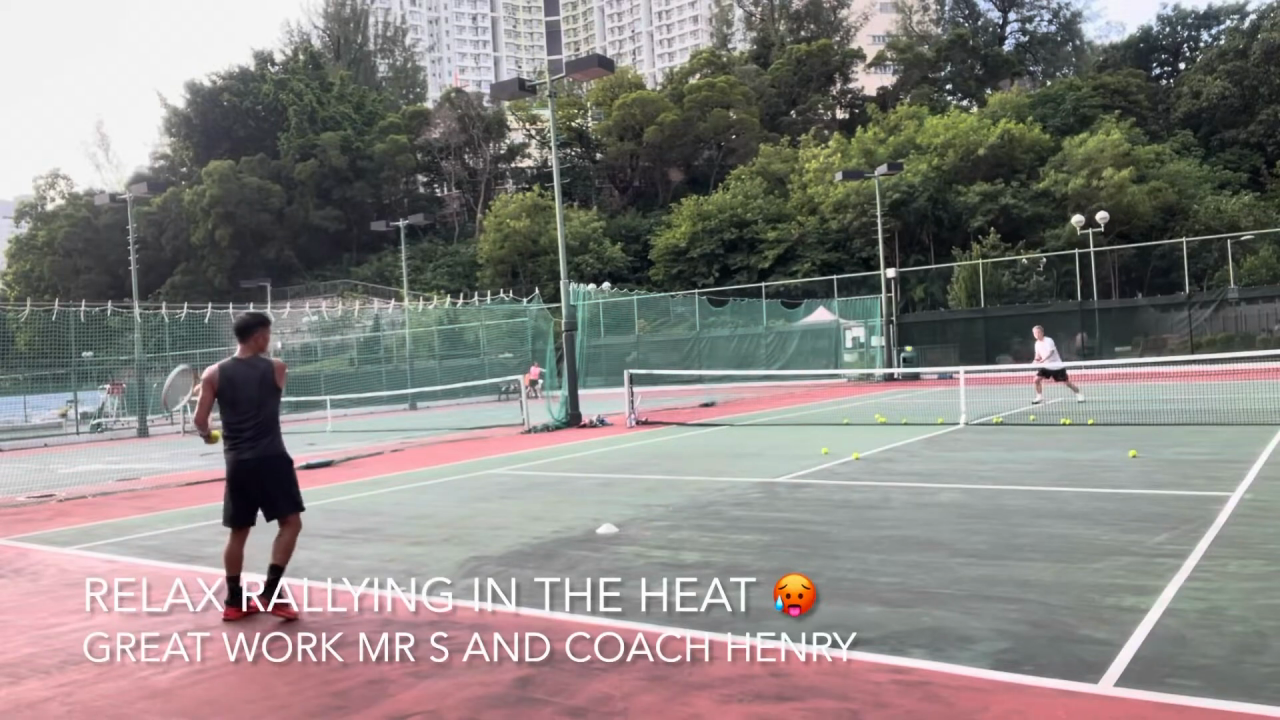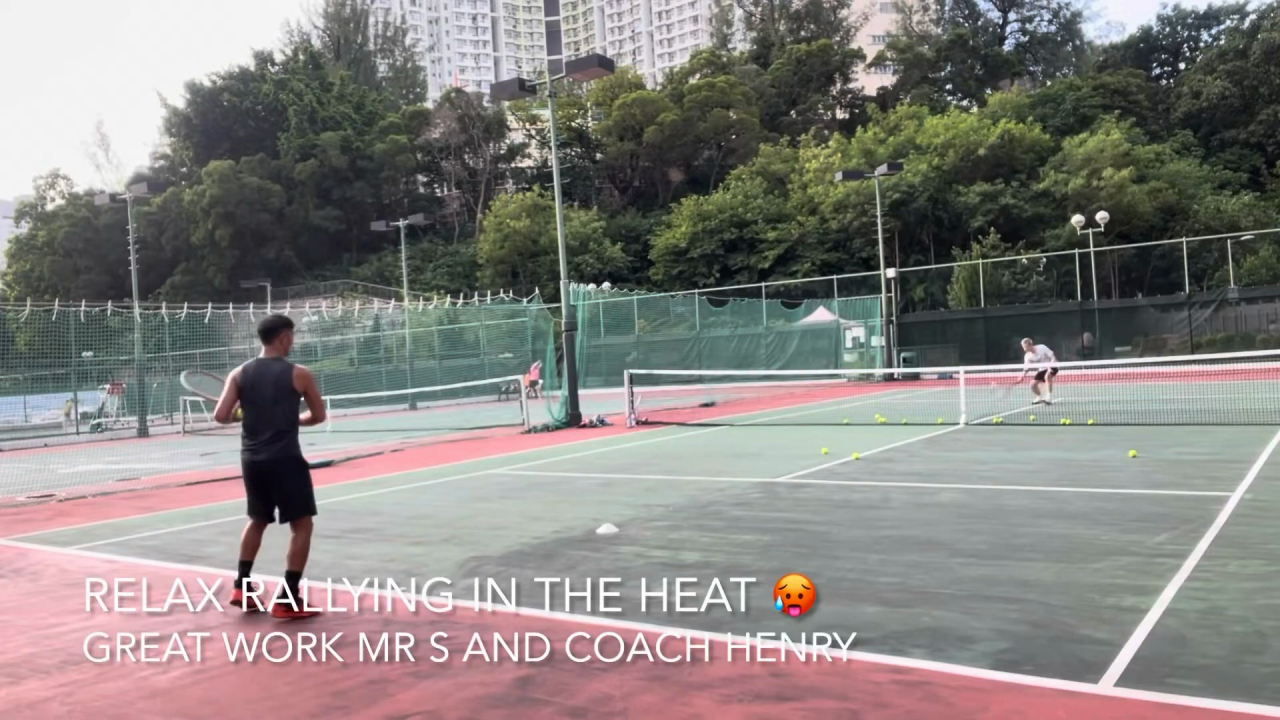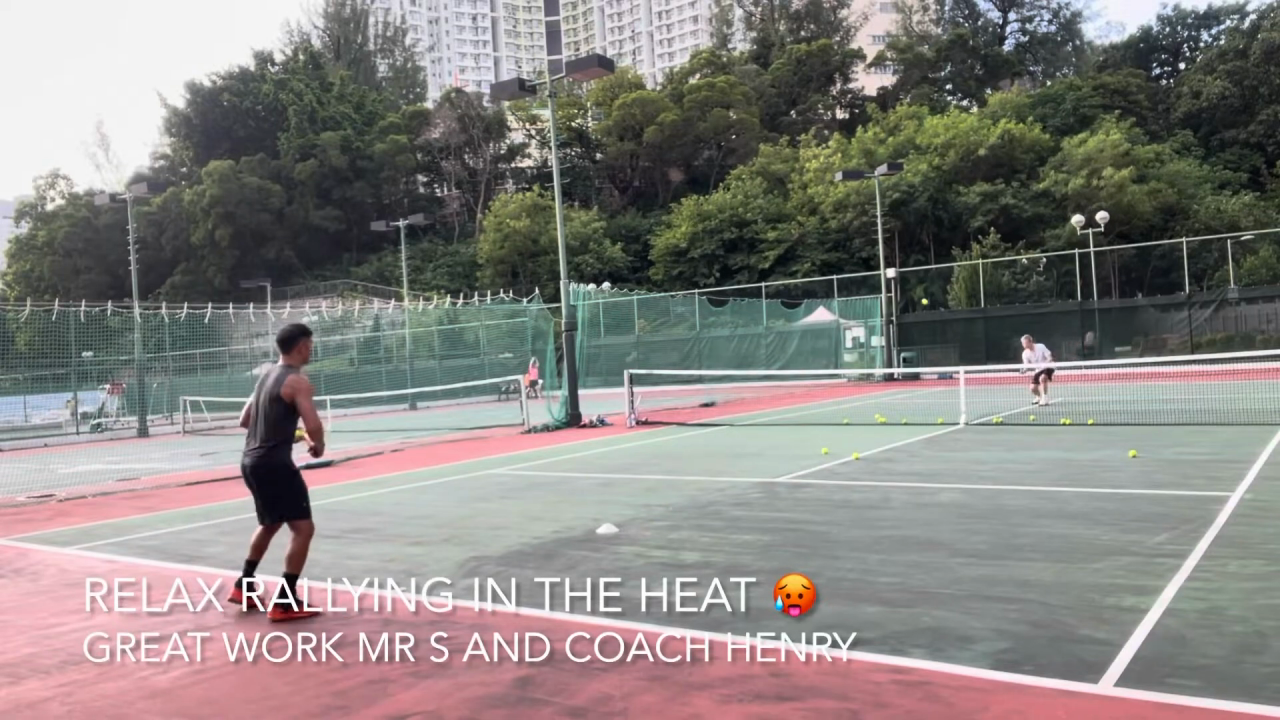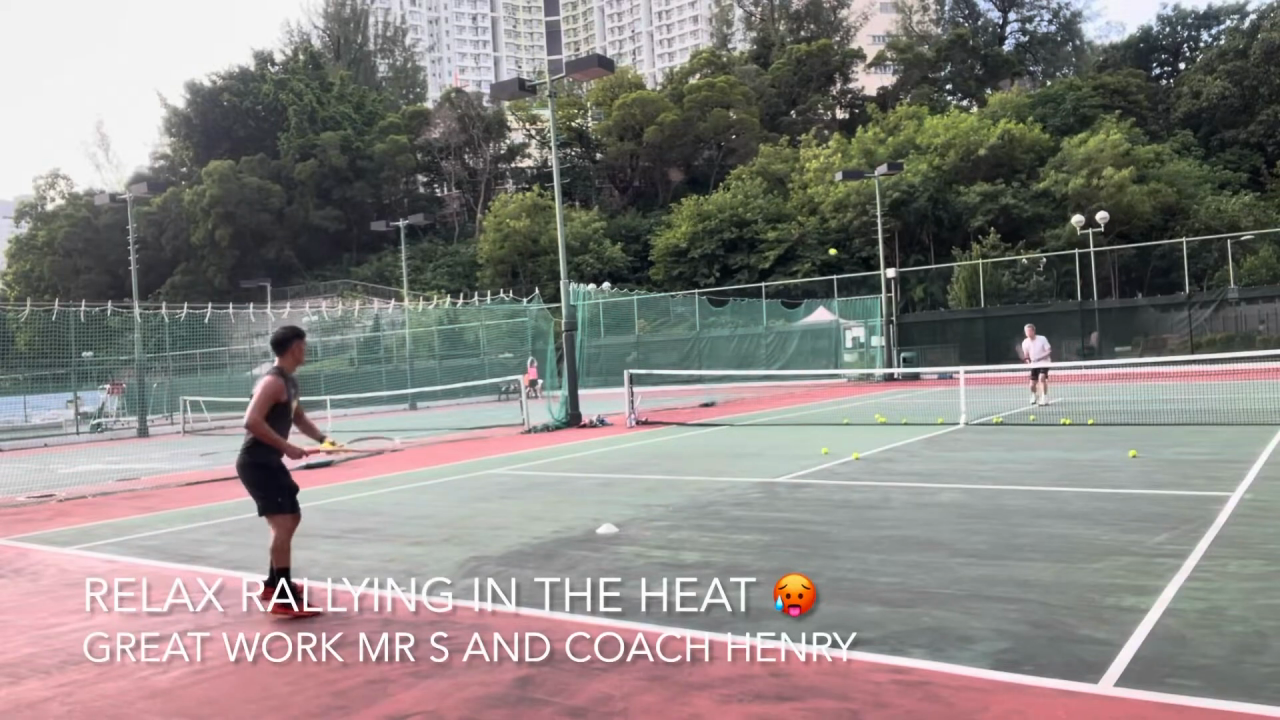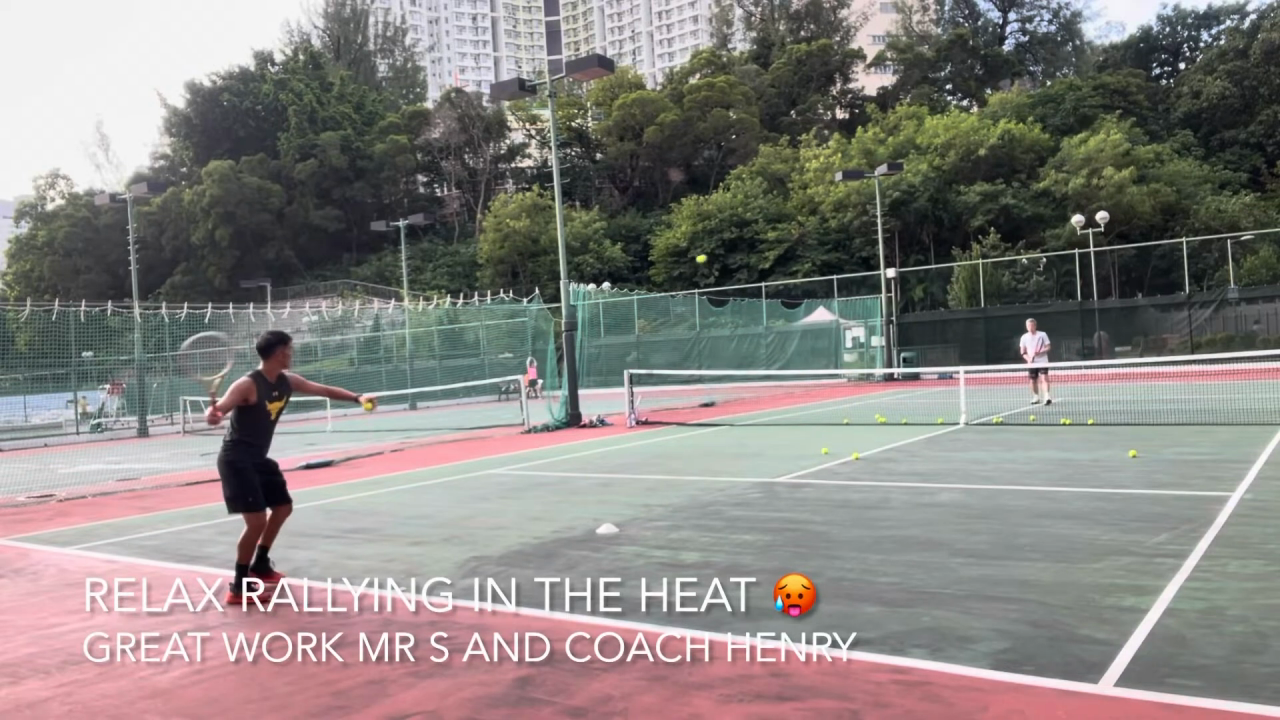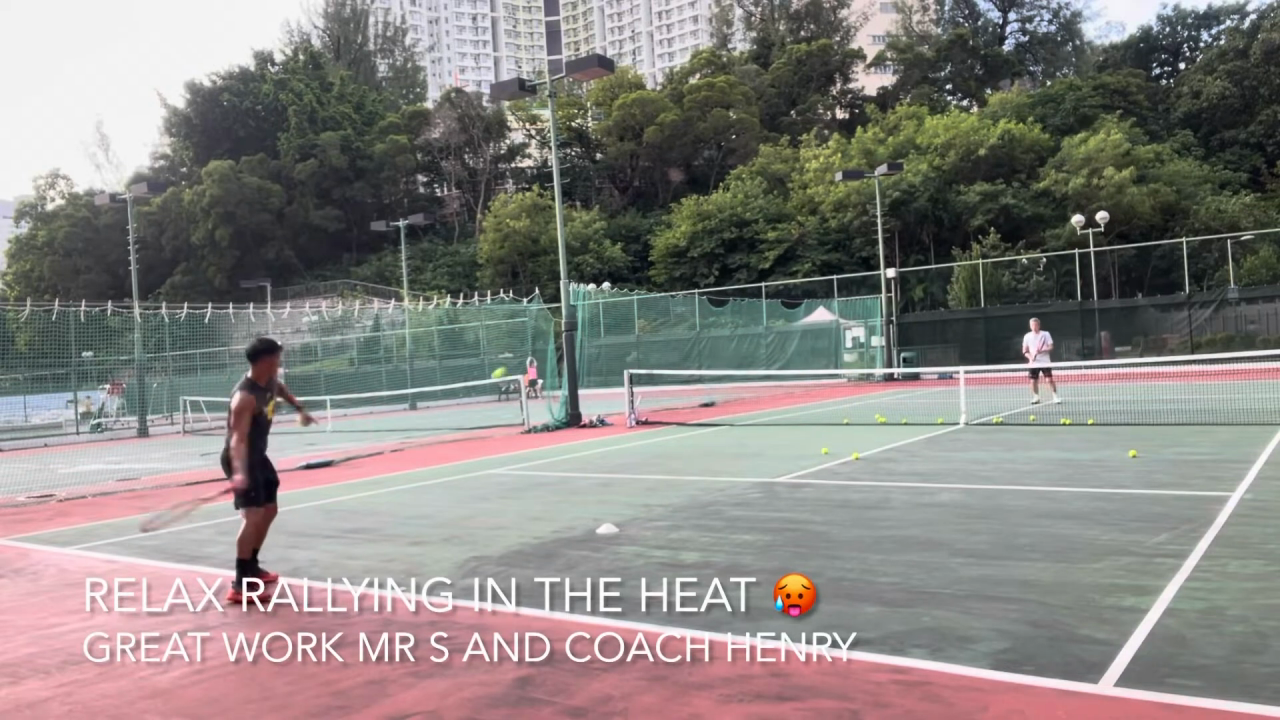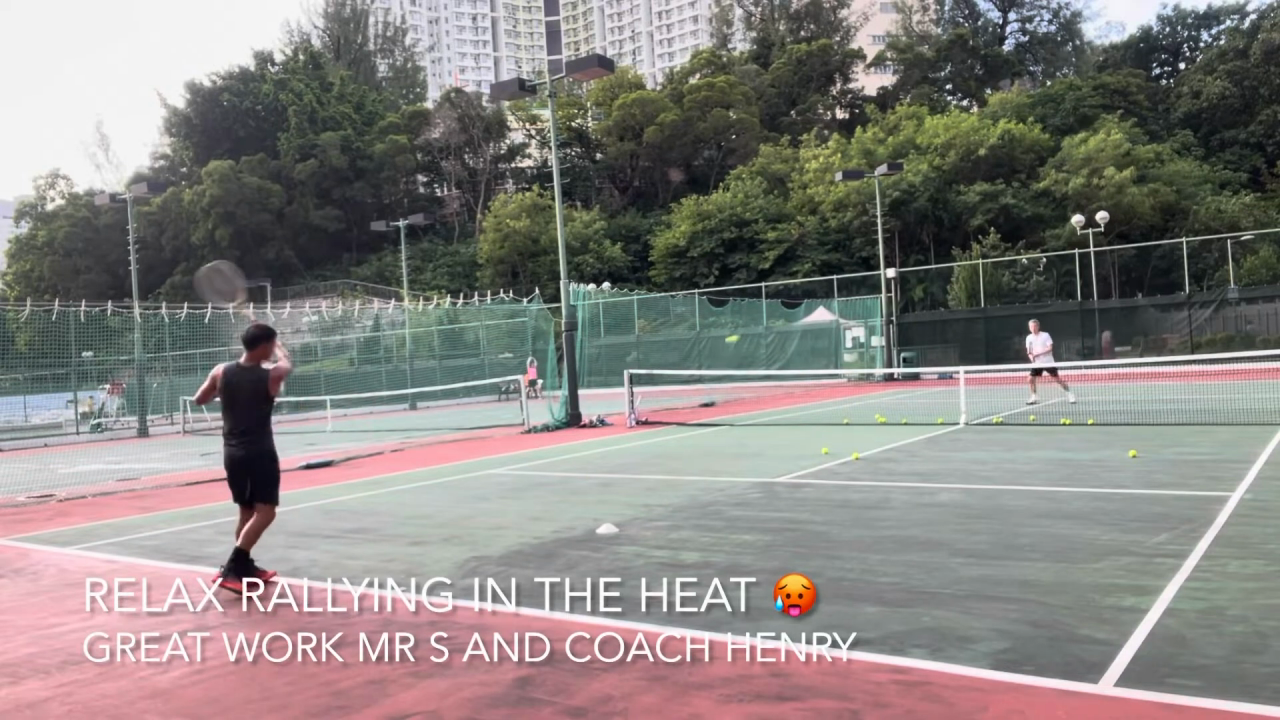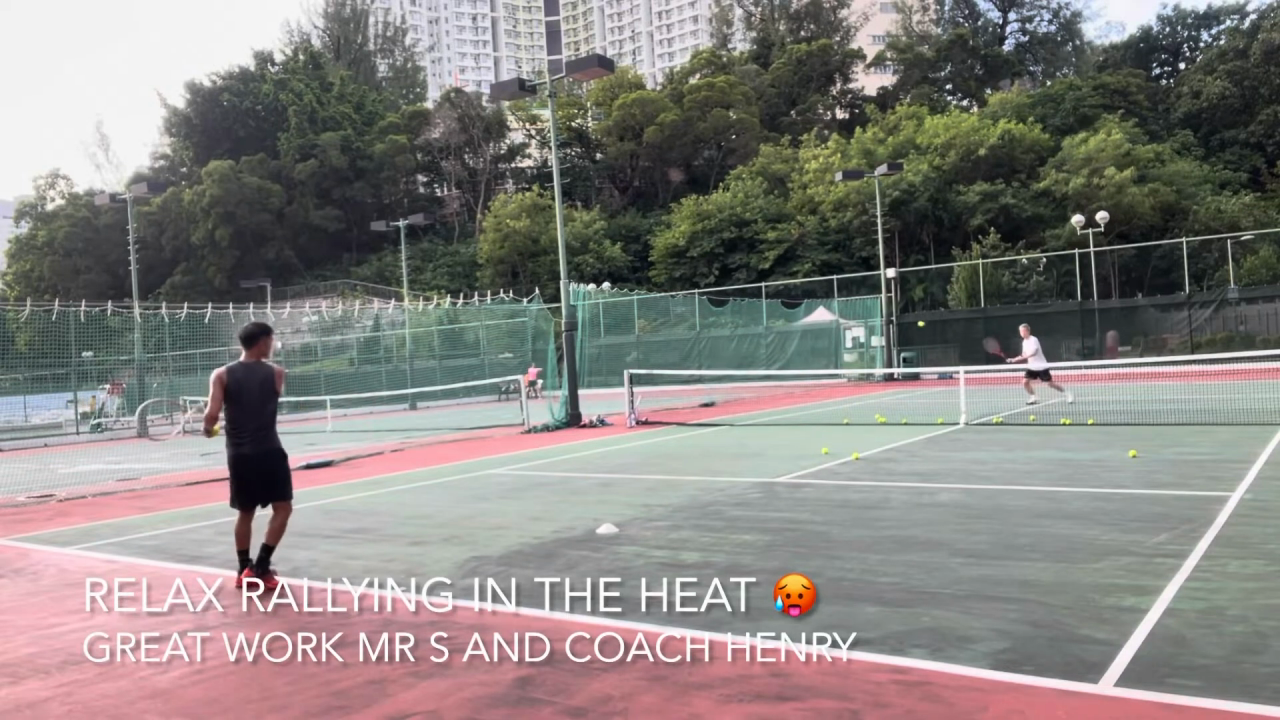
dt=0.3s
person 1, frame 1
left shoulder: (214, 373)
right shoulder: (276, 369)
left elbow: (200, 420)
left wrist: (207, 434)
left hip: (237, 462)
right hip: (271, 459)
left knee: (238, 532)
right knee: (290, 523)
left ankle: (234, 602)
right ankle: (269, 592)
person 1, frame 2
left shoulder: (240, 373)
right shoulder: (299, 374)
left elbow: (221, 415)
right elbow: (319, 415)
left hip: (252, 460)
right hip: (285, 459)
left knee: (257, 520)
right knee: (302, 526)
left ankle: (242, 585)
right ankle: (287, 600)
person 1, frame 3
left shoulder: (266, 377)
right shoulder: (297, 382)
left elbow: (245, 420)
right elbow: (313, 426)
right wrist: (318, 444)
left hip: (251, 462)
right hip: (274, 465)
left knee: (270, 523)
right knee: (303, 528)
left ankle: (243, 585)
right ankle: (284, 601)
person 1, frame 4
left shoulder: (289, 382)
right shoulder: (273, 382)
left elbow: (300, 418)
right elbow: (252, 421)
left wrist: (323, 439)
right wrist: (286, 447)
left hip: (270, 462)
right hip: (256, 463)
left knee: (292, 517)
right knee: (284, 523)
left ankle: (277, 583)
right ankle: (285, 598)
person 1, frame 5
left shoulder: (288, 381)
right shoulder: (246, 385)
left elbow: (323, 389)
right elbow: (217, 410)
left wrist: (357, 398)
right wrist: (213, 414)
left hip: (258, 459)
right hip: (236, 461)
left knee: (283, 508)
right knee: (257, 520)
left ankle: (260, 566)
right ankle: (239, 587)
person 1, frame 6
left shoulder: (269, 379)
right shoulder: (246, 399)
left elbow: (281, 390)
right elbow: (238, 440)
left wrist: (301, 409)
right wrist: (239, 473)
left hip: (258, 457)
right hip: (245, 461)
left knee: (268, 510)
right knee: (253, 514)
left ankle: (250, 565)
right ankle: (241, 583)
person 1, frame 7
left shoulder: (222, 373)
right shoulder: (272, 377)
left elbow: (199, 400)
right elbow: (286, 364)
right wrist: (279, 346)
left hip: (233, 453)
right hip: (260, 454)
left knee: (247, 511)
right knee: (265, 513)
left ankle: (244, 567)
right ankle: (233, 570)
person 1, frame 8
left shoulder: (222, 375)
right shoulder: (275, 373)
left elbow: (212, 415)
left wrist: (208, 428)
left hip: (238, 454)
right hip: (268, 452)
left knee: (244, 513)
right knee: (282, 509)
left ankle: (246, 570)
right ankle: (260, 568)
